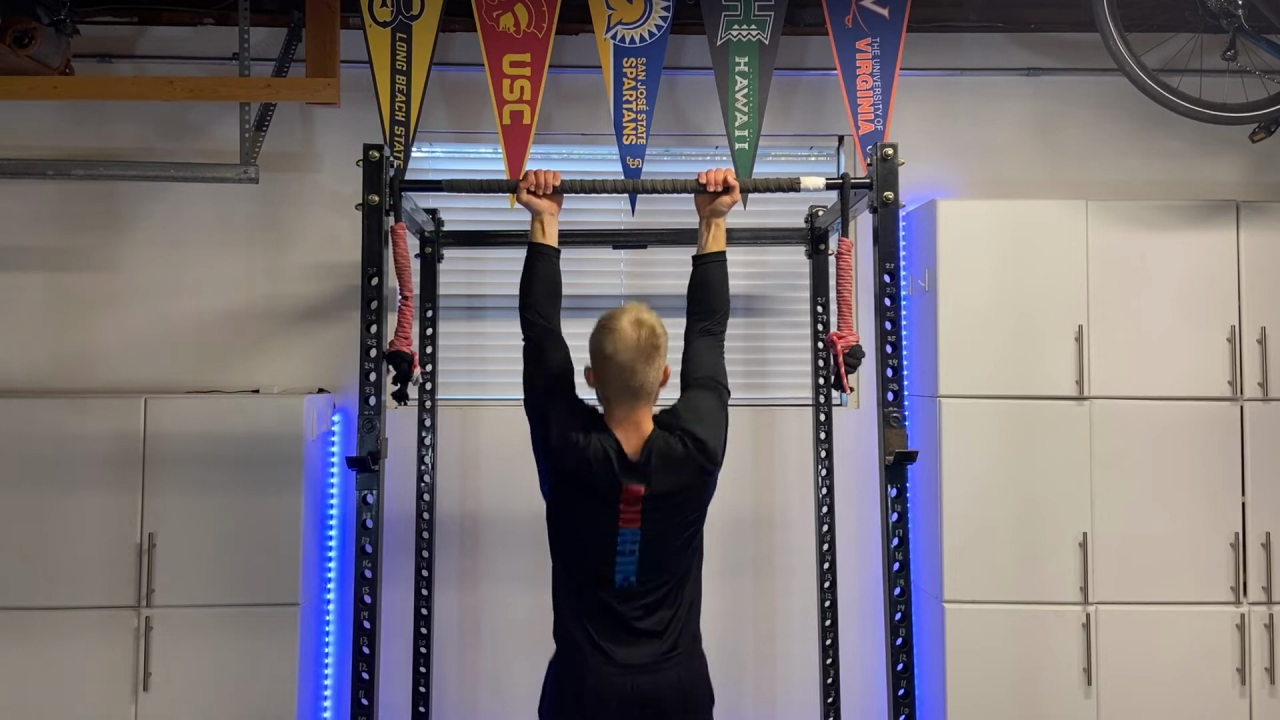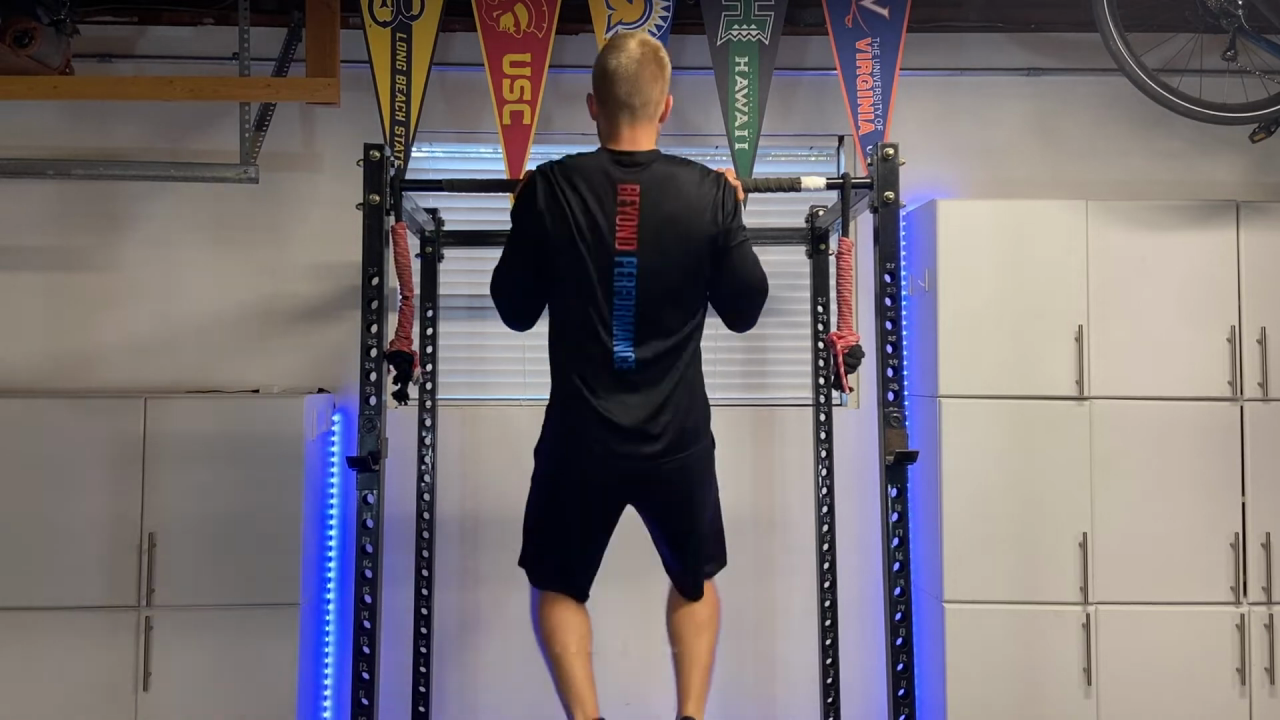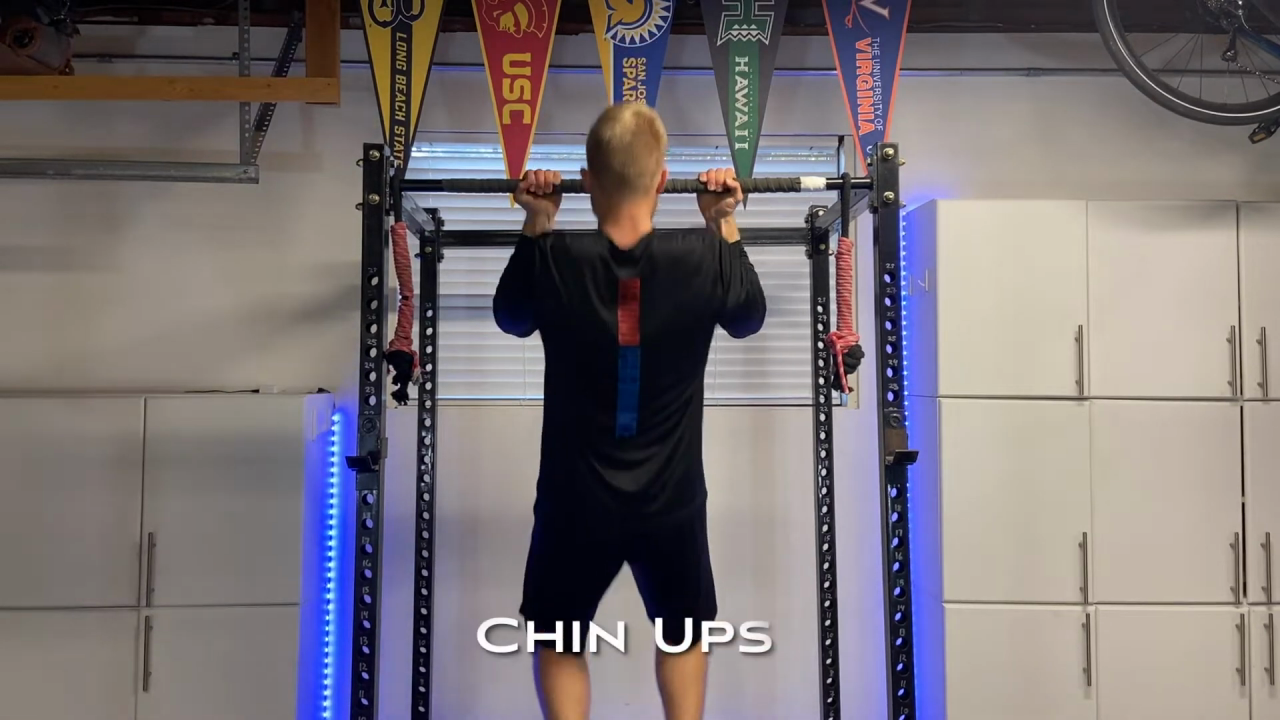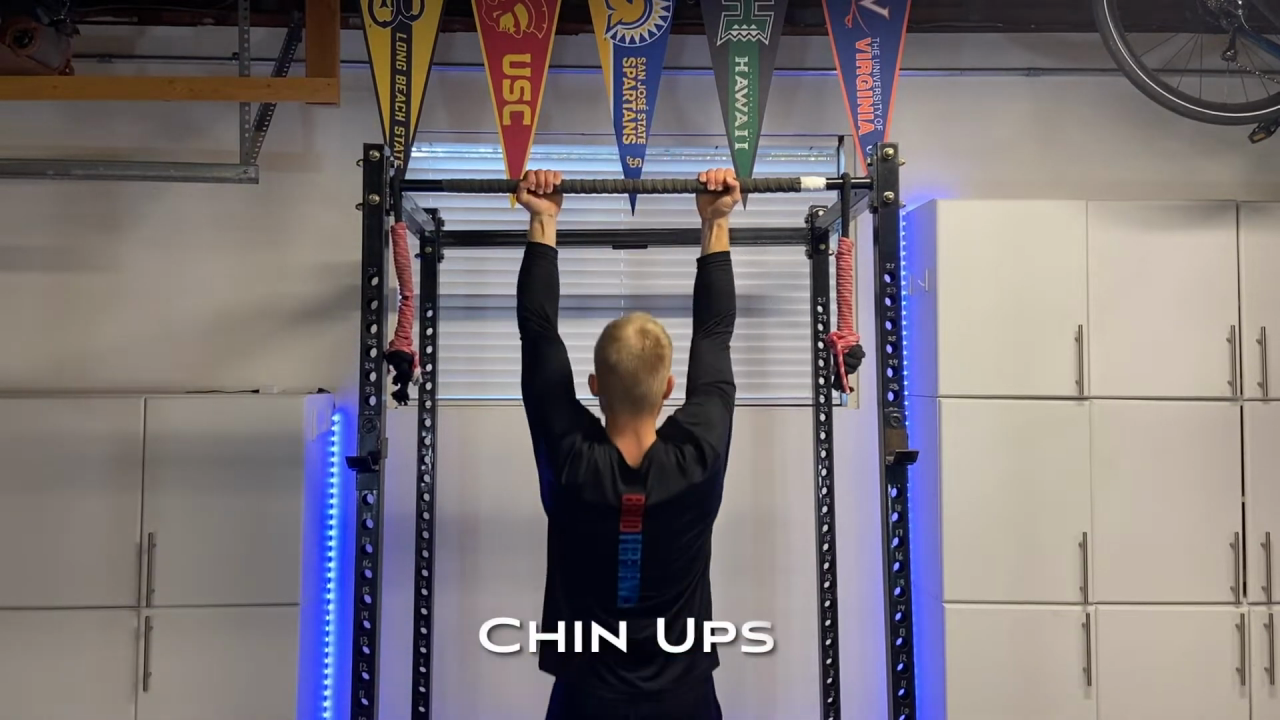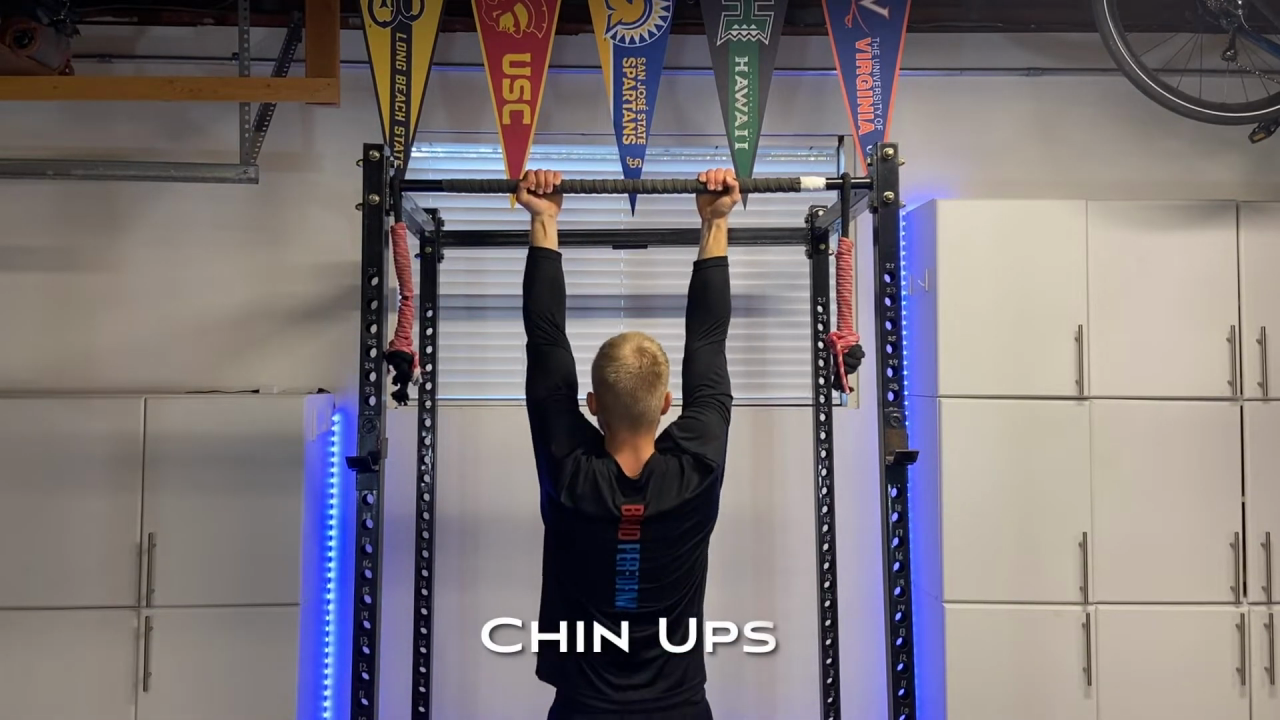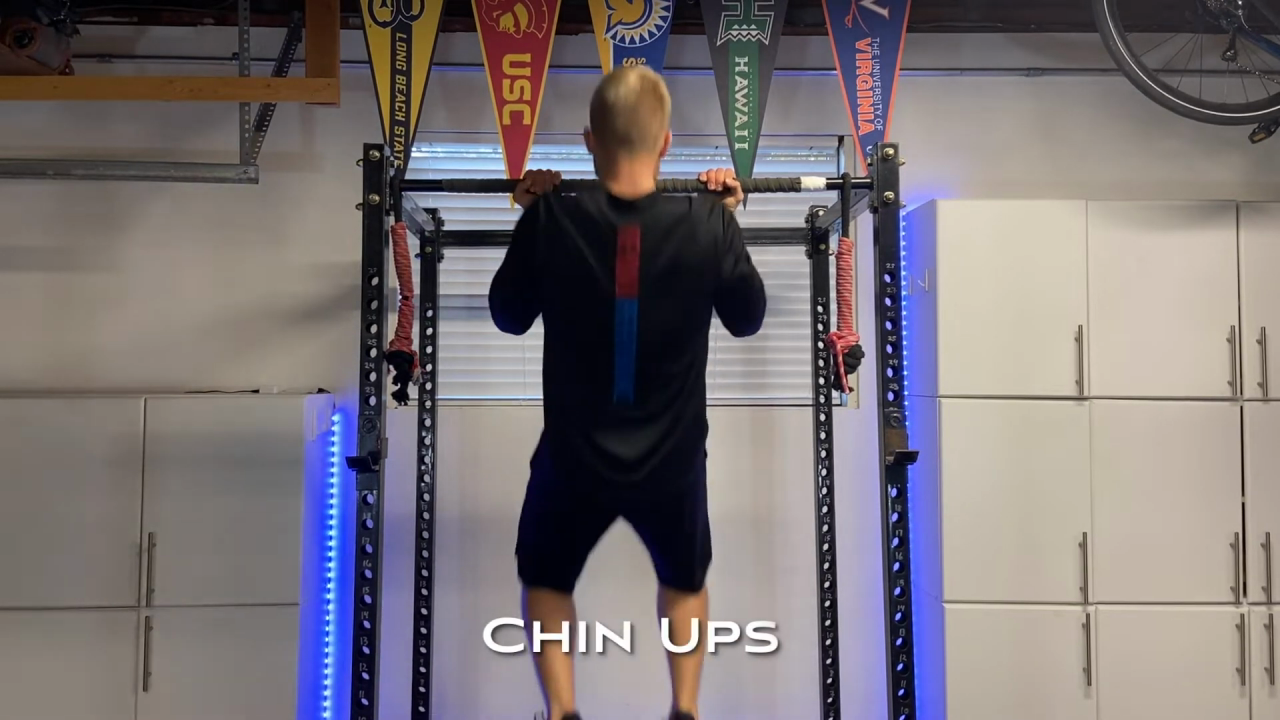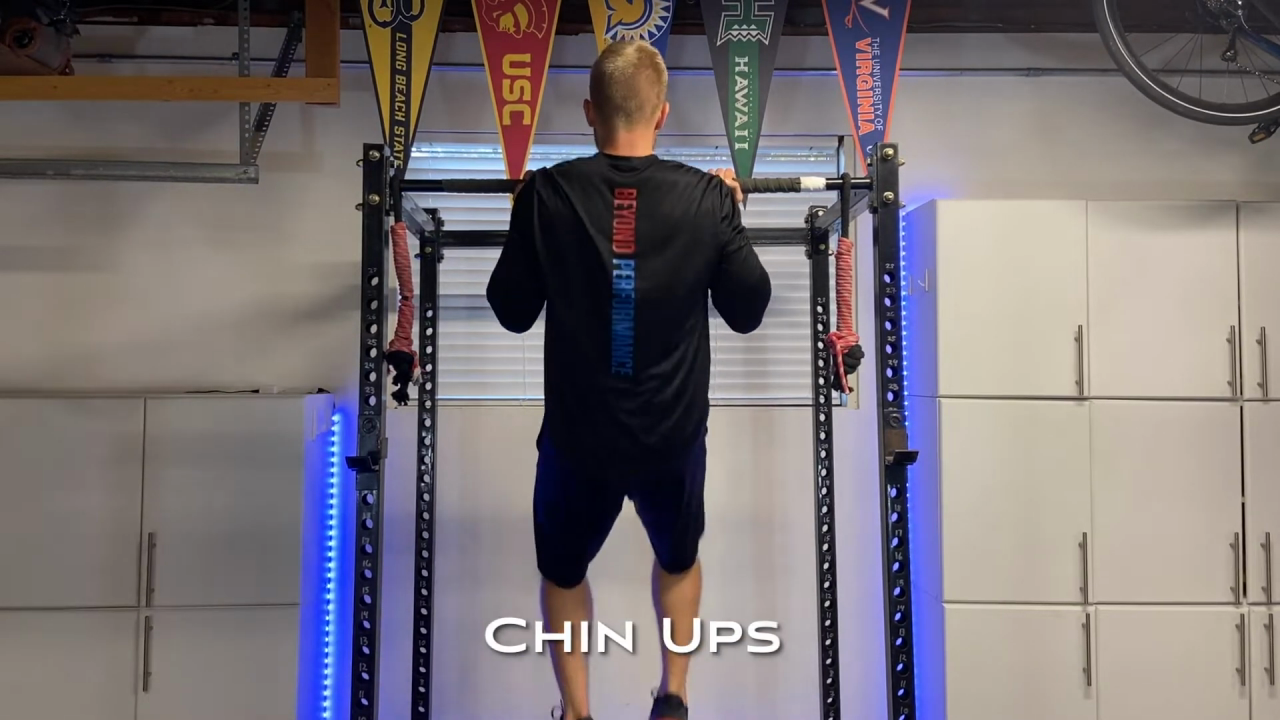
dt=0.7s
person 1, frame 1
left shoulder: (567, 453)
right shoulder: (695, 451)
left elbow: (541, 334)
right elbow: (707, 334)
left wrist: (544, 222)
right wrist: (713, 223)
person 1, frame 2
left shoulder: (550, 189)
right shoulder: (708, 192)
left elbow: (516, 309)
right elbow: (744, 309)
left hip: (580, 441)
right hip: (676, 439)
left knee: (558, 585)
right knee: (694, 580)
person 1, frame 3
left shoulder: (552, 263)
right shoulder: (704, 260)
left elbow: (511, 316)
right elbow: (749, 316)
left wrist: (537, 221)
right wrist: (724, 222)
left hip: (577, 503)
right hip: (670, 503)
left knee: (558, 641)
right knee: (683, 635)
person 1, frame 4
left shoulder: (568, 465)
right shoulder: (698, 460)
left elbow: (538, 332)
right elbow: (714, 332)
left wrist: (543, 222)
right wrist: (716, 223)
person 1, frame 5
left shoulder: (568, 475)
right shoulder: (696, 472)
left elbow: (546, 339)
right elbow: (707, 339)
left wrist: (544, 224)
right wrist: (715, 224)
person 1, frame 6
left shoulder: (552, 222)
right shoulder: (709, 224)
left elbow: (509, 314)
right elbow: (746, 317)
left hip: (573, 461)
right hip: (672, 460)
left knee: (545, 580)
right knee: (684, 579)
person 1, frame 7
left shoulder: (547, 194)
right shoulder: (705, 198)
left elbow: (512, 309)
right elbow: (748, 310)
left hip: (578, 438)
right hip: (673, 435)
left knee: (562, 572)
right knee: (678, 560)
